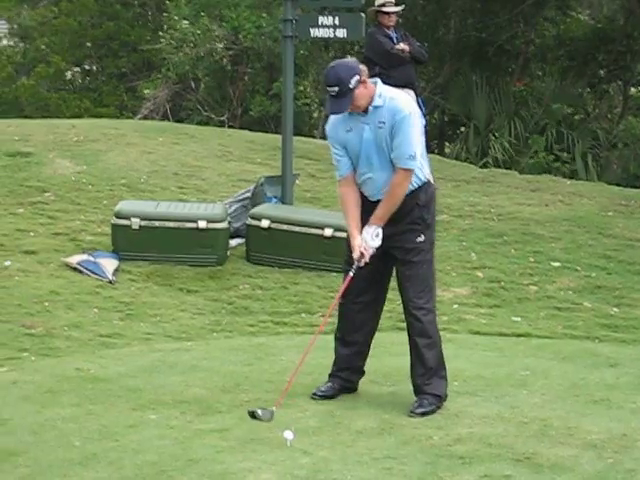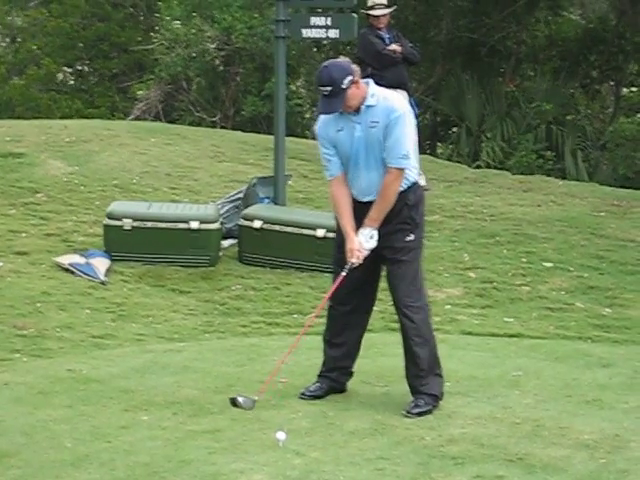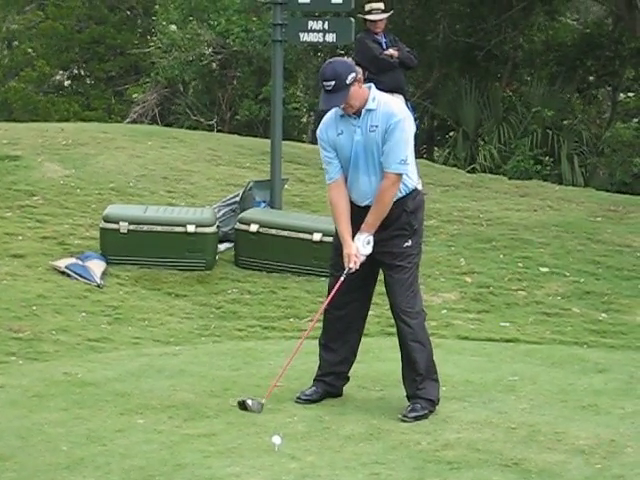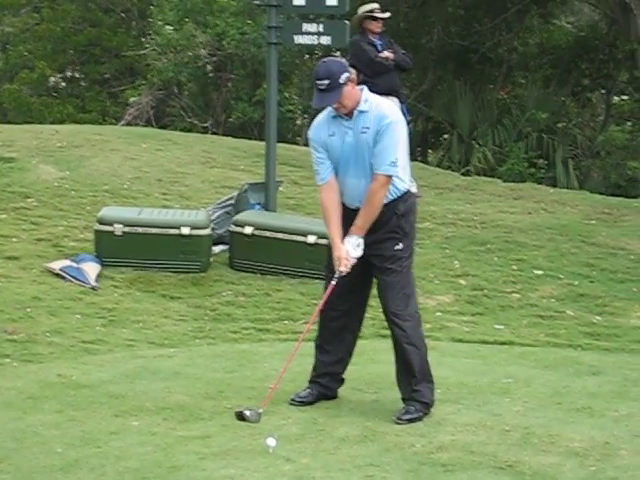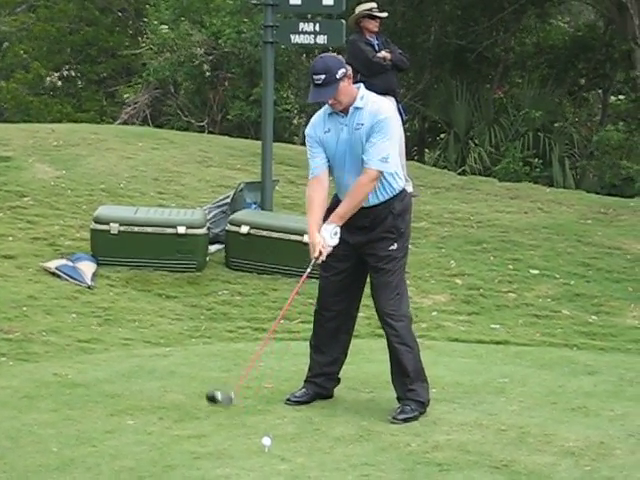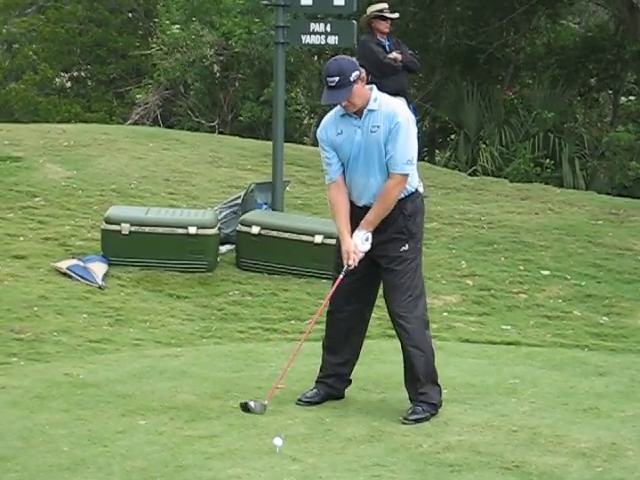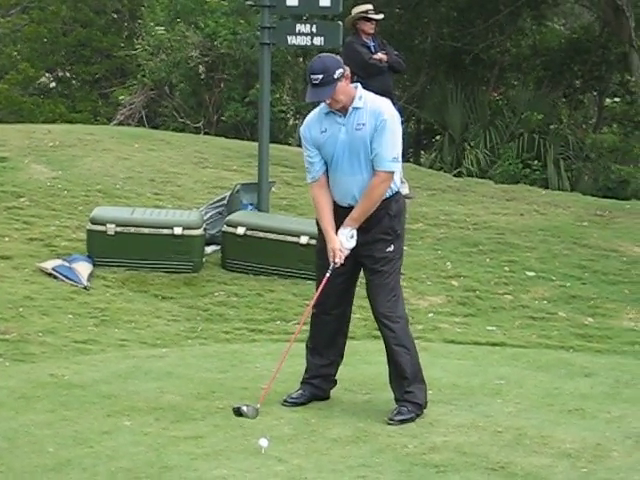
dt=0.7s
person 1, frame 1
left shoulder: (401, 109)
right shoulder: (337, 124)
left elbow: (404, 174)
right elbow: (347, 182)
left wrist: (376, 226)
right wrist: (355, 235)
left hip: (410, 206)
right hip: (369, 204)
left knee: (417, 300)
right knee: (355, 297)
left ankle: (431, 387)
right ankle: (345, 375)
person 1, frame 2
left shoulder: (394, 109)
right shoulder: (326, 124)
left elbow: (395, 174)
right elbow: (337, 181)
left wrist: (370, 228)
right wrist: (351, 237)
left hip: (398, 208)
right hip: (355, 209)
left knee: (409, 300)
right knee: (344, 298)
left ankle: (427, 389)
right ankle: (334, 375)
person 1, frame 3
left shoulder: (394, 114)
right shoulder: (328, 126)
left elbow: (392, 180)
right elbow: (337, 185)
left wrist: (367, 234)
right wrist: (347, 241)
left hip: (399, 213)
right hip: (355, 212)
left knee: (406, 304)
right knee: (341, 302)
left ankle: (423, 392)
right ankle: (330, 379)
person 1, frame 4
left shoulder: (386, 116)
right shoulder: (320, 128)
left elbow: (381, 183)
right elbow: (328, 188)
left wrist: (355, 236)
right wrist: (337, 243)
left hip: (391, 216)
right hip: (349, 214)
left knee: (399, 307)
right knee: (337, 304)
left ankle: (418, 395)
right ankle: (324, 381)
person 1, frame 5
left shoulder: (382, 113)
right shoulder: (318, 125)
left elbow: (370, 177)
right elbow: (318, 181)
left wrist: (332, 223)
right wrist: (314, 230)
left hip: (386, 215)
right hip: (345, 217)
left knee: (391, 306)
right knee: (331, 303)
left ankle: (413, 394)
right ankle: (321, 381)
person 1, frame 6
left shoulder: (396, 114)
right shoulder: (329, 126)
left elbow: (398, 179)
right elbow: (337, 185)
left wrist: (365, 230)
right wrist: (346, 238)
left hip: (398, 215)
right hip: (357, 214)
left knee: (405, 307)
right knee: (344, 304)
left ankle: (426, 395)
right ankle: (332, 381)
person 1, frame 7
left shoulder: (380, 112)
right shoulder: (312, 124)
left elbow: (384, 176)
right elbow: (318, 183)
left wrist: (351, 227)
right wrist: (331, 235)
left hip: (381, 216)
right hip: (338, 216)
left knee: (387, 307)
right knee: (327, 306)
left ankle: (411, 395)
right ankle: (317, 382)
person 2, frame 1
left shoulder: (402, 34)
right shoulder: (373, 34)
left elbow: (423, 55)
right elbow: (390, 57)
left wrist: (408, 49)
right wrist: (409, 56)
left hip: (408, 90)
person 2, frame 2
left shoulder: (395, 33)
right shoulder: (365, 35)
left elbow: (416, 56)
right elbow: (382, 57)
left wrist: (400, 50)
right wrist: (402, 56)
left hip: (401, 91)
person 2, frame 3
left shoulder: (392, 39)
right shoulder: (362, 39)
left elbow: (413, 61)
right elbow: (379, 63)
left wrist: (397, 55)
right wrist: (400, 60)
left hip: (398, 94)
person 2, frame 4
left shoulder: (387, 41)
right shoulder: (357, 43)
left elbow: (408, 62)
right elbow: (375, 65)
left wrist: (392, 57)
right wrist: (389, 61)
left hip: (393, 99)
person 2, frame 5
left shoulder: (383, 40)
right shoulder: (355, 42)
left elbow: (405, 62)
right elbow: (373, 65)
left wrist: (389, 57)
right wrist: (390, 61)
left hip: (390, 98)
left knee: (397, 142)
left ankle: (403, 184)
person 2, frame 6
left shoulder: (396, 43)
right shoulder: (366, 42)
left elbow: (416, 64)
right elbow: (383, 63)
left wrist: (400, 57)
right wrist: (401, 64)
left hip: (401, 99)
person 2, frame 7
left shoulder: (380, 42)
right shoulder: (351, 44)
left elbow: (401, 65)
right elbow: (369, 67)
left wrist: (385, 58)
right wrist: (387, 64)
left hip: (387, 101)
left ankle: (399, 185)
